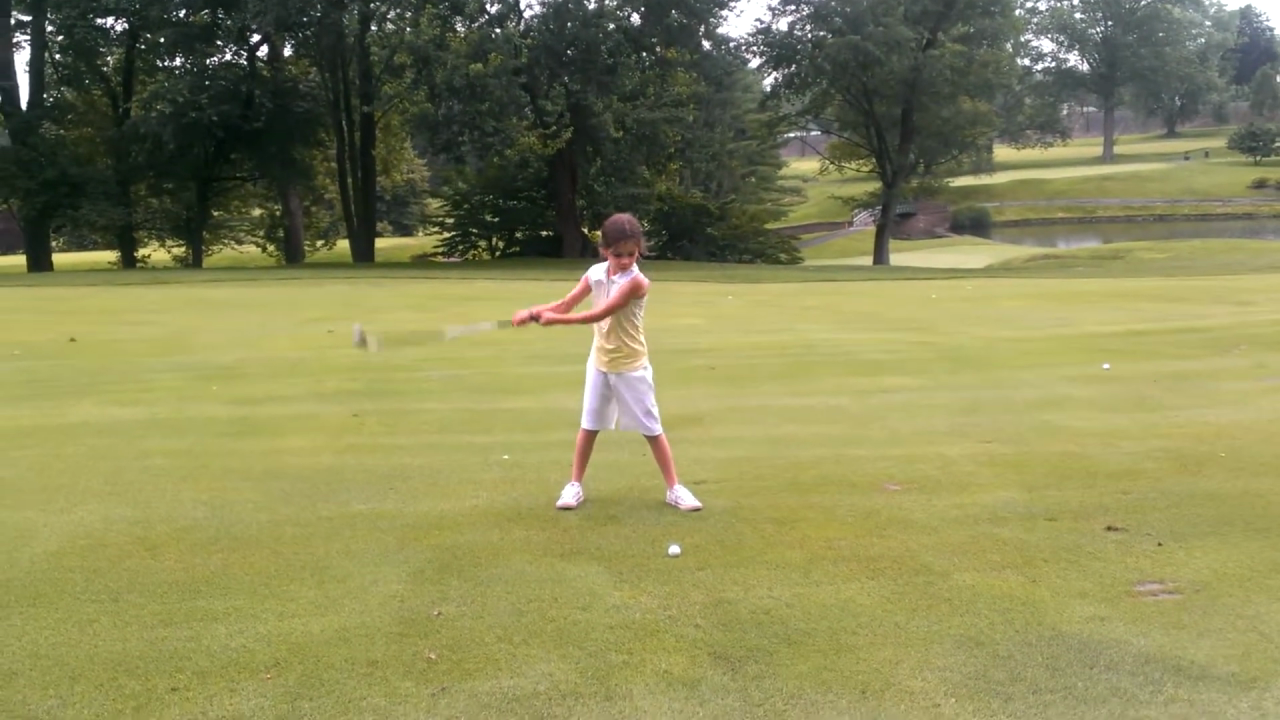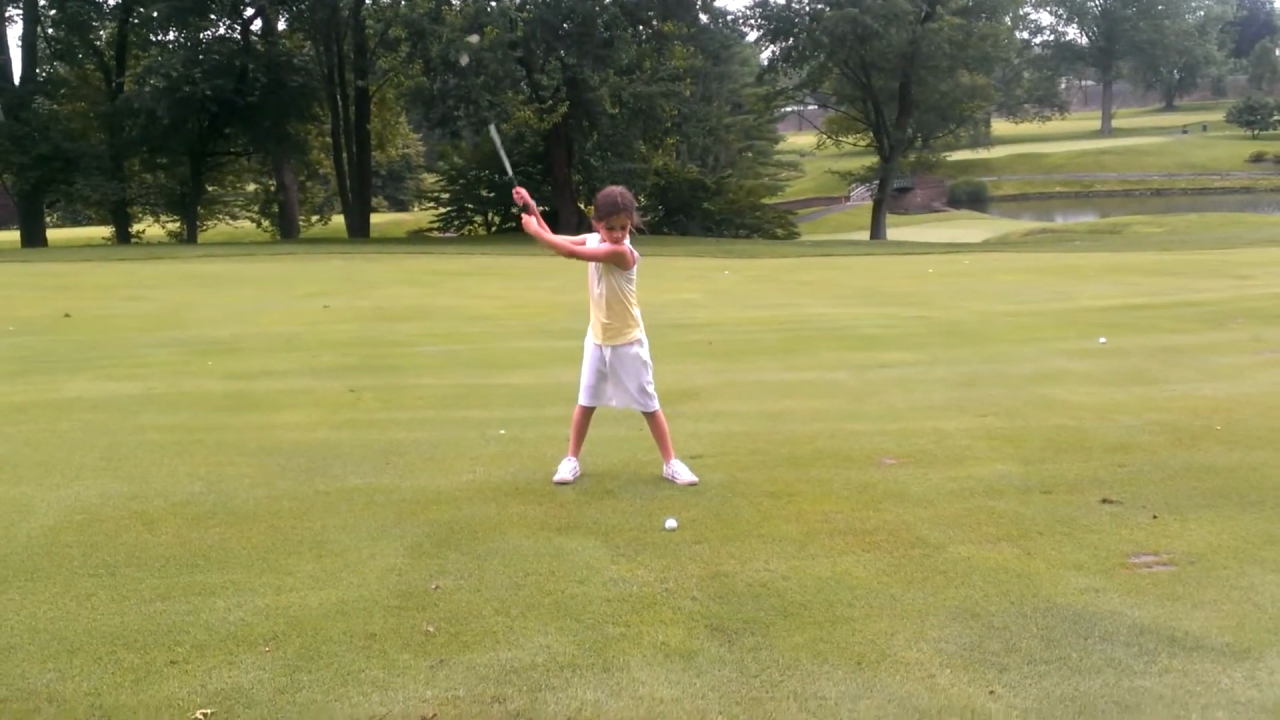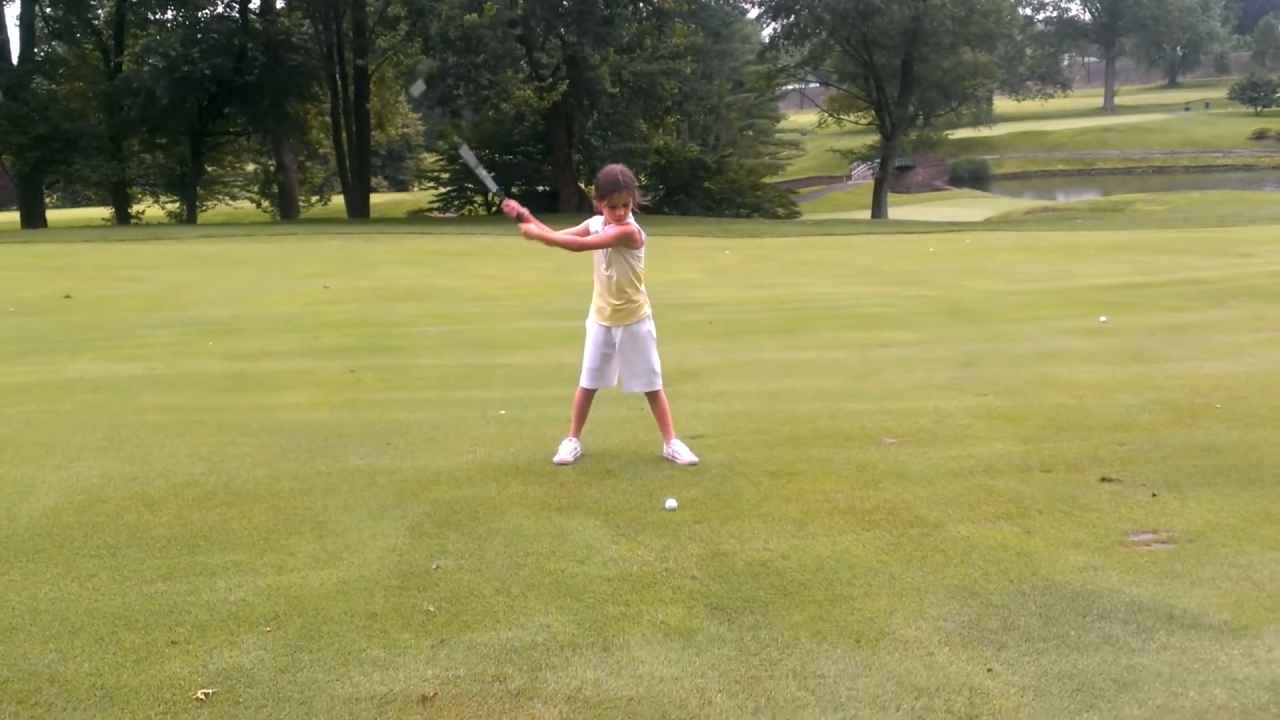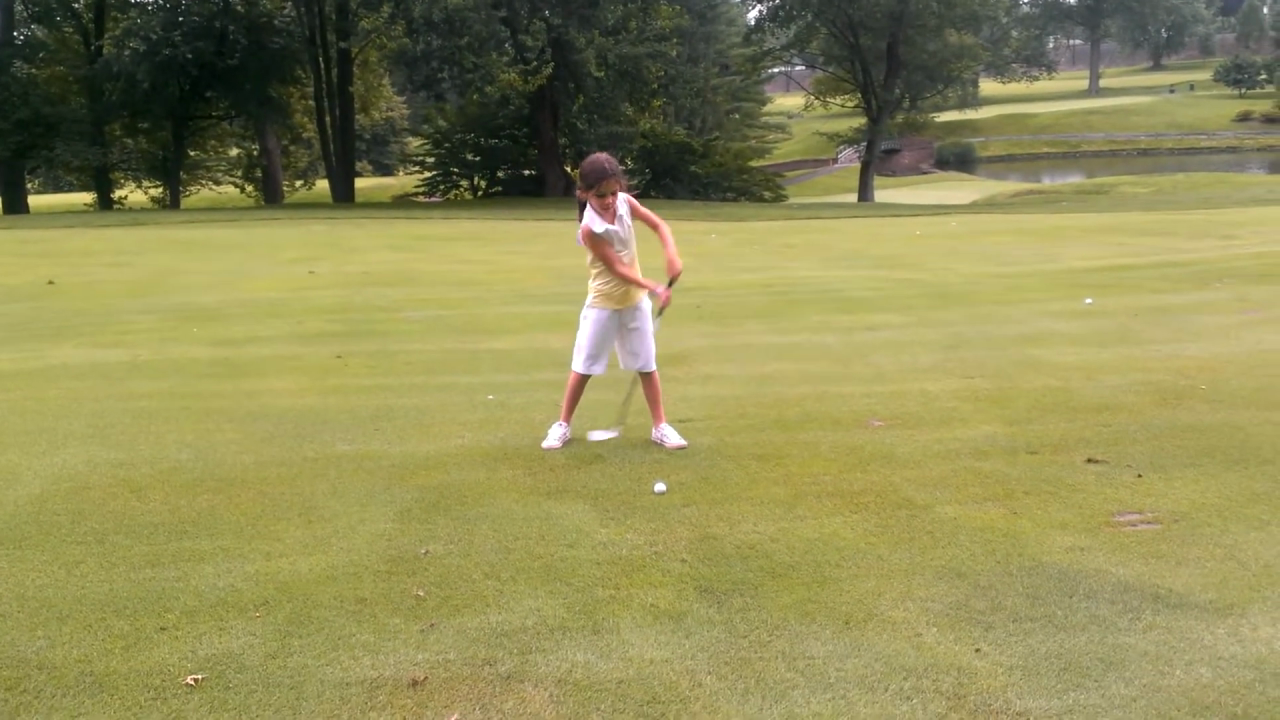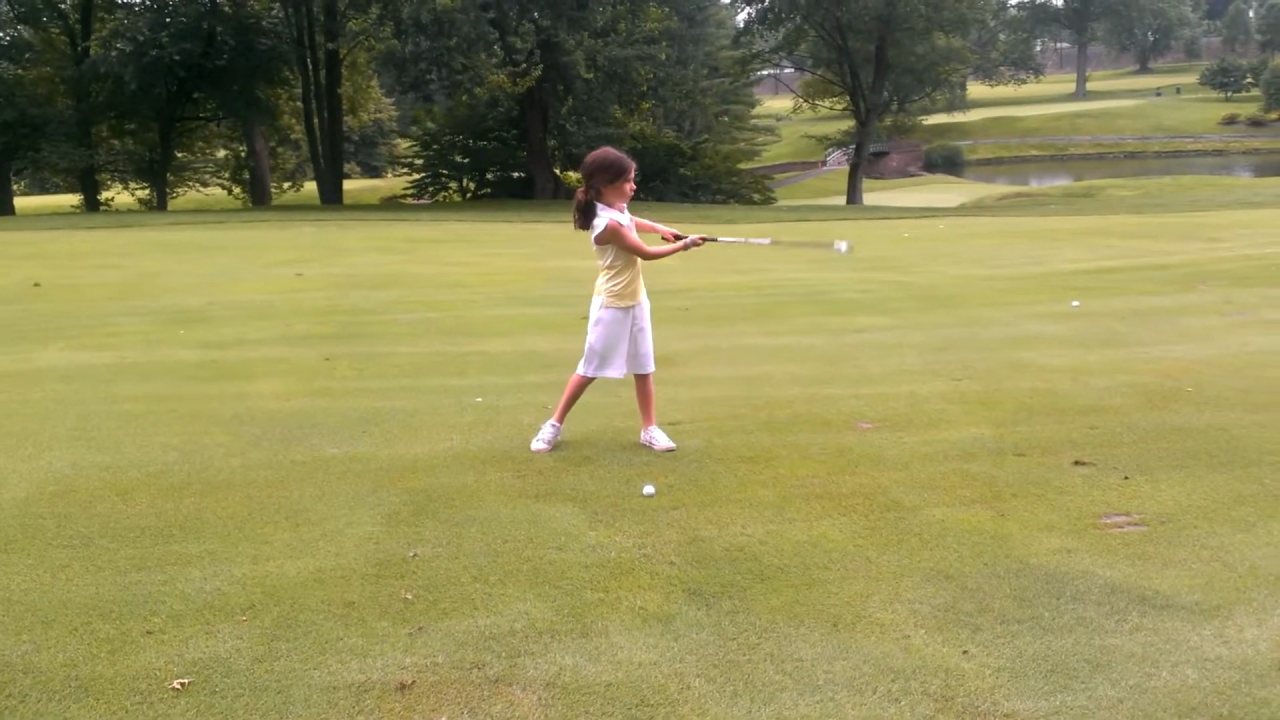
dt=0.4s
person 1, frame 1
left shoulder: (637, 282)
right shoulder: (596, 273)
left elbow: (598, 314)
right elbow: (567, 302)
left wrist: (555, 318)
right wrist: (536, 312)
left hip: (631, 366)
right hip: (600, 362)
left knee: (651, 428)
right knee: (589, 426)
left ankle: (674, 488)
right ankle: (575, 484)
person 1, frame 2
left shoulder: (622, 252)
right shoulder: (593, 241)
left elbow: (569, 251)
right elbow: (556, 241)
left wrist: (534, 229)
right wrist: (533, 212)
left hip: (627, 341)
right hip: (597, 337)
left knee: (647, 403)
right knee: (586, 400)
left ankle: (670, 462)
right ankle: (572, 459)
person 1, frame 3
left shoulder: (630, 231)
right shoulder: (594, 224)
left elbow: (577, 245)
right elbow: (557, 237)
left wrist: (537, 234)
right wrist: (528, 218)
left hip: (634, 320)
right hip: (601, 319)
left knee: (651, 383)
right knee: (589, 382)
left ankle: (671, 442)
right ankle: (573, 440)
person 1, frame 4
left shoulder: (623, 202)
right shoulder: (590, 229)
left elbow: (658, 224)
right elbow: (618, 269)
left wrist: (671, 253)
right wrist: (653, 288)
left hip: (635, 302)
right hip: (602, 305)
left knee: (647, 365)
right knee: (583, 366)
left ankle: (660, 426)
right ankle: (563, 424)
person 1, frame 5
left shoulder: (618, 208)
right shoulder: (608, 224)
left elbow: (633, 224)
right elbow: (645, 253)
left wrist: (661, 228)
right wrist: (683, 244)
left hip: (636, 301)
right hip: (612, 305)
left knee: (644, 367)
right knee: (590, 368)
left ankle: (649, 428)
right ankle: (555, 424)
